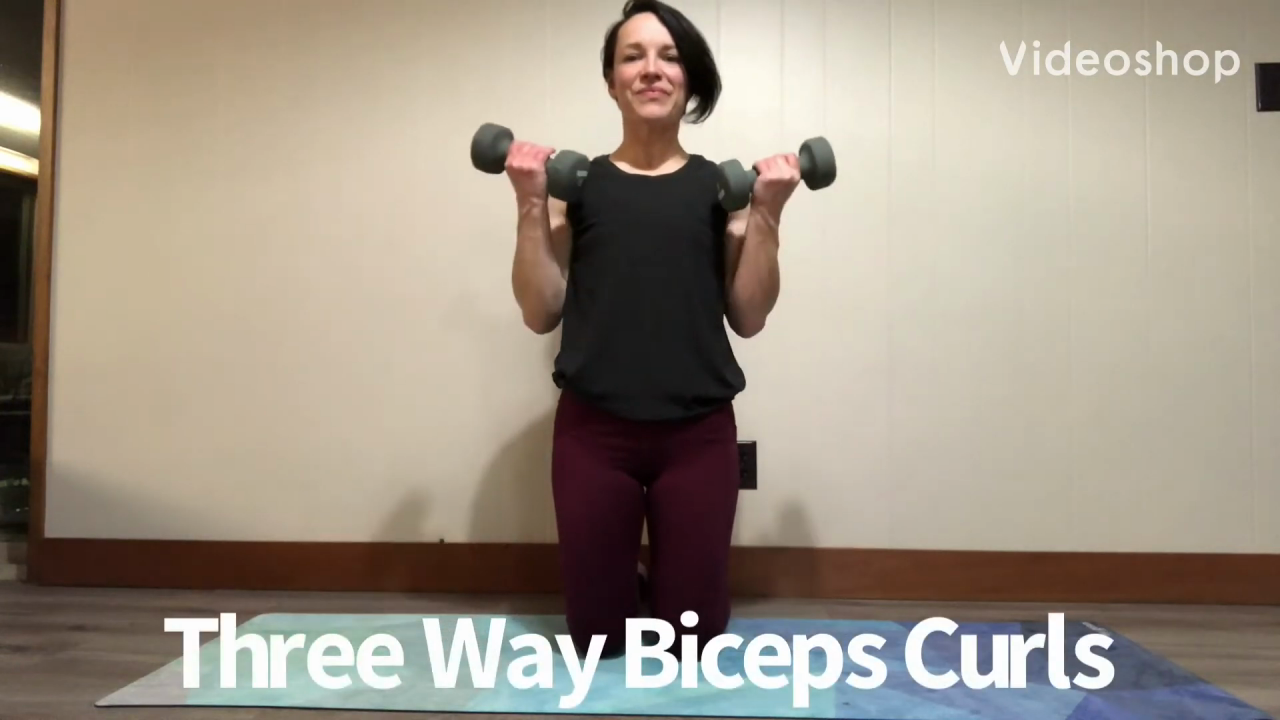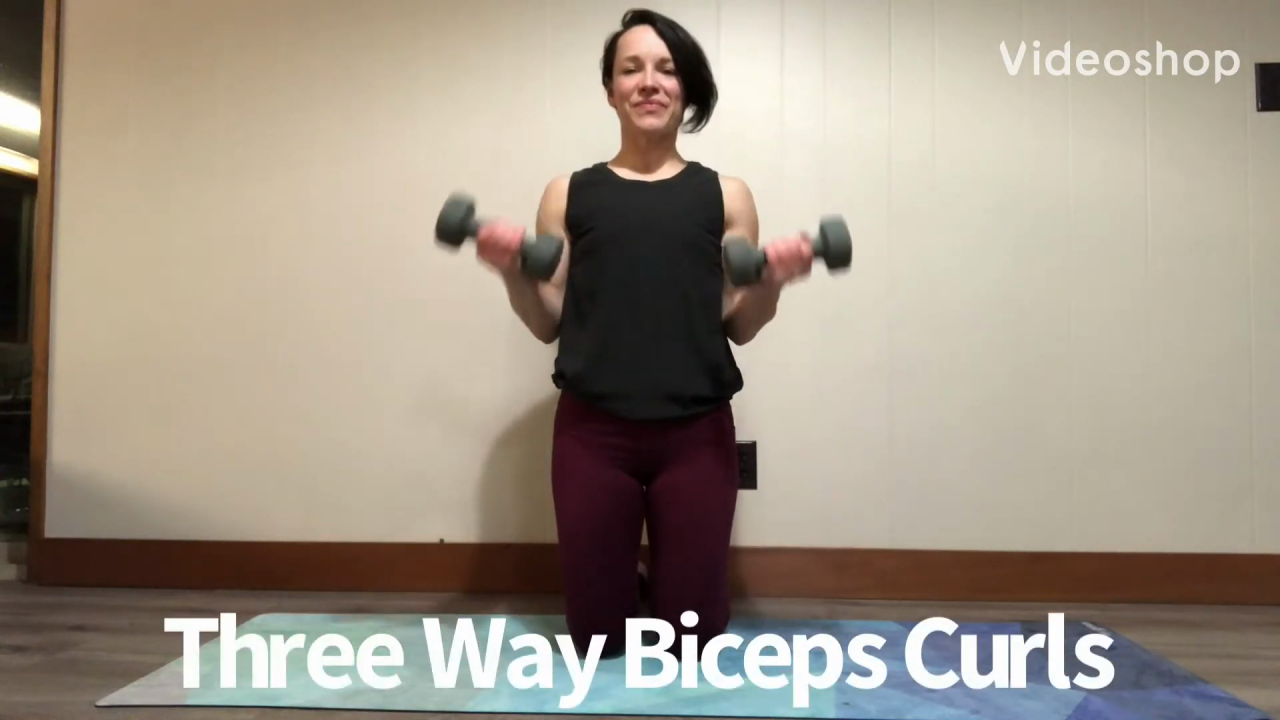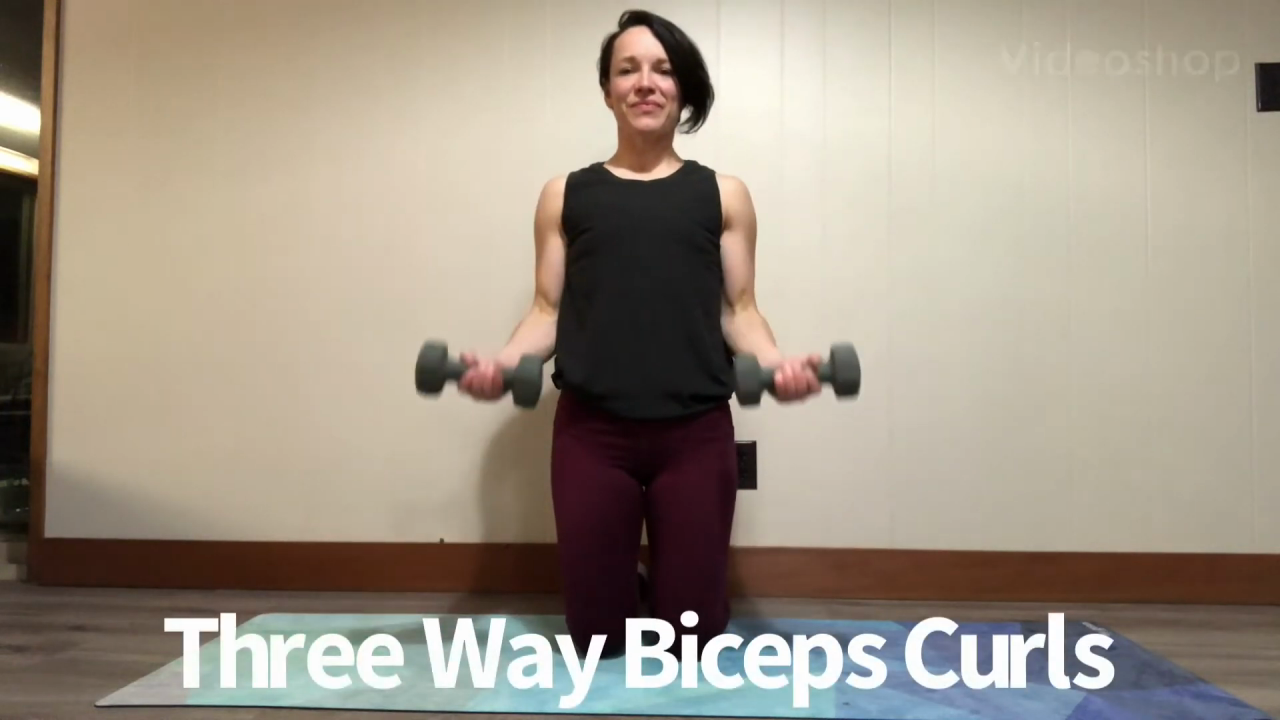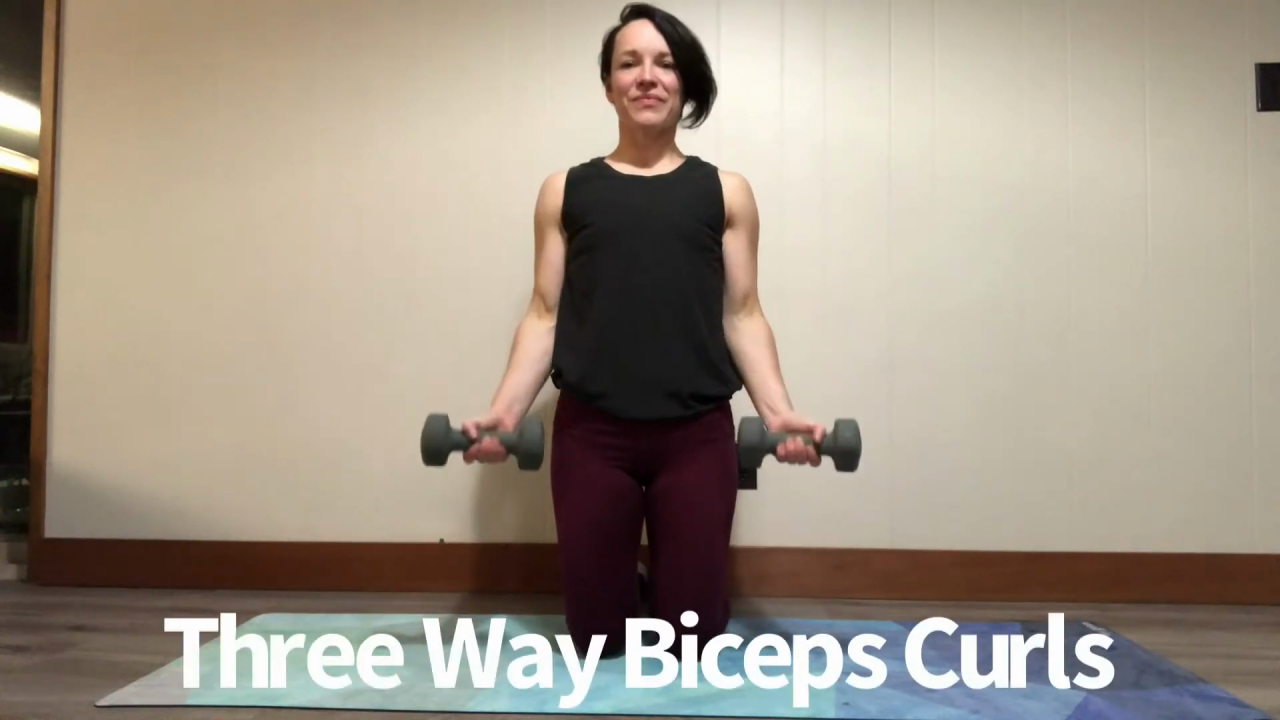
dt=0.4s
person 1, frame 1
left shoulder: (727, 186)
right shoulder: (572, 184)
left elbow: (748, 318)
right elbow: (539, 313)
left wrist: (769, 212)
right wrist: (530, 202)
left hip: (699, 432)
right hip: (592, 430)
left knee: (693, 634)
right knee: (596, 634)
left ankle: (657, 581)
right ankle: (628, 583)
person 1, frame 2
left shoulder: (725, 194)
right shoulder: (568, 193)
left elbow: (739, 322)
right elbow: (550, 319)
left wrist: (772, 286)
right wrist: (513, 275)
left hip: (696, 432)
right hip: (592, 430)
left knee: (694, 633)
right knee: (595, 635)
left ankle: (662, 586)
right ankle: (629, 586)
person 1, frame 3
left shoulder: (724, 194)
right shoulder: (566, 194)
left elbow: (738, 311)
right elbow: (549, 311)
left wrist: (777, 365)
right wrist: (502, 365)
left hip: (697, 433)
right hip: (591, 432)
left knee: (694, 633)
right knee: (596, 634)
left ankle: (662, 583)
right ankle: (631, 587)
person 1, frame 4
left shoulder: (725, 192)
right shoulder: (565, 190)
left elbow: (742, 315)
right elbow: (545, 315)
left wrist: (778, 412)
right wrist: (505, 410)
left hip: (697, 434)
right hip: (590, 432)
left knee: (694, 633)
right knee: (595, 634)
left ankle: (660, 585)
right ankle: (629, 587)
